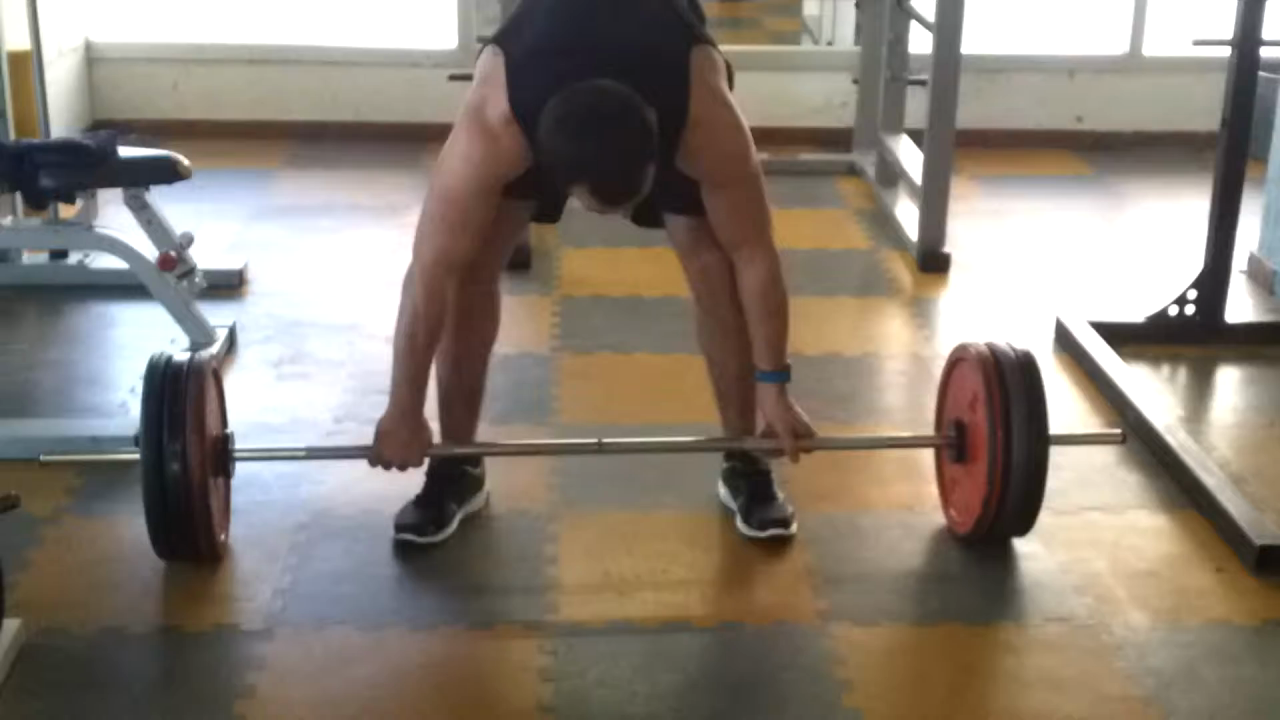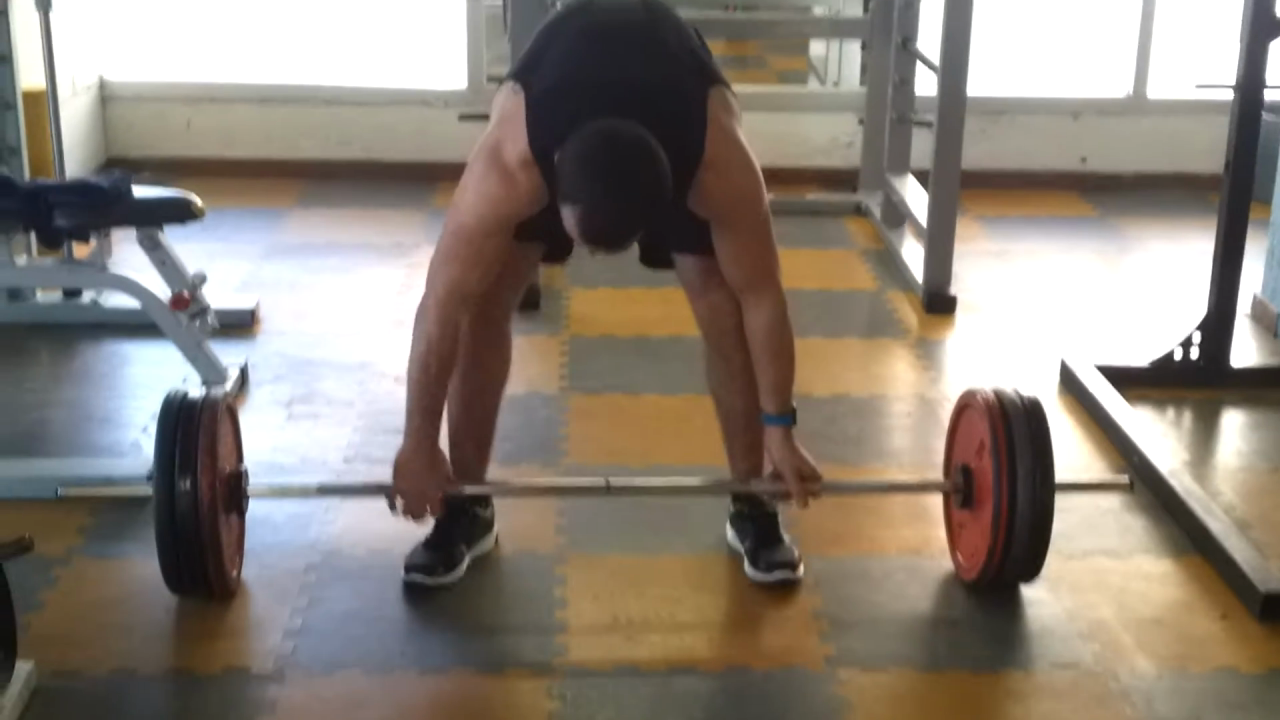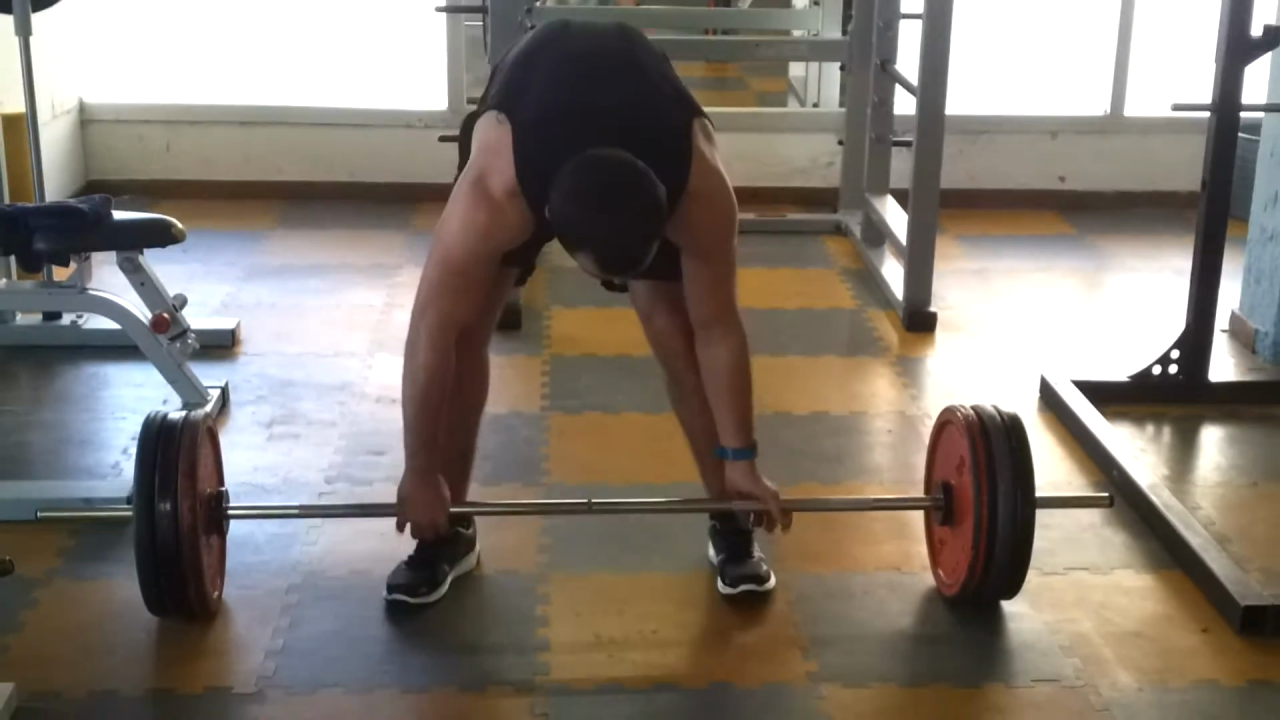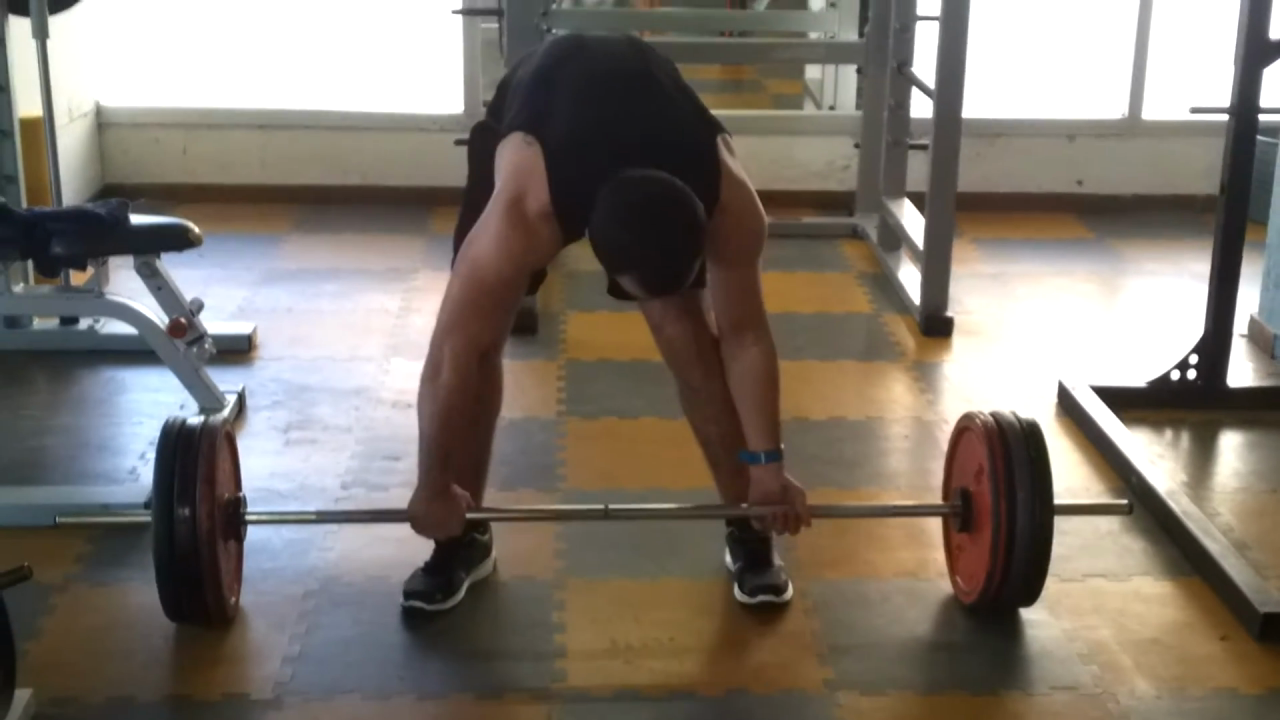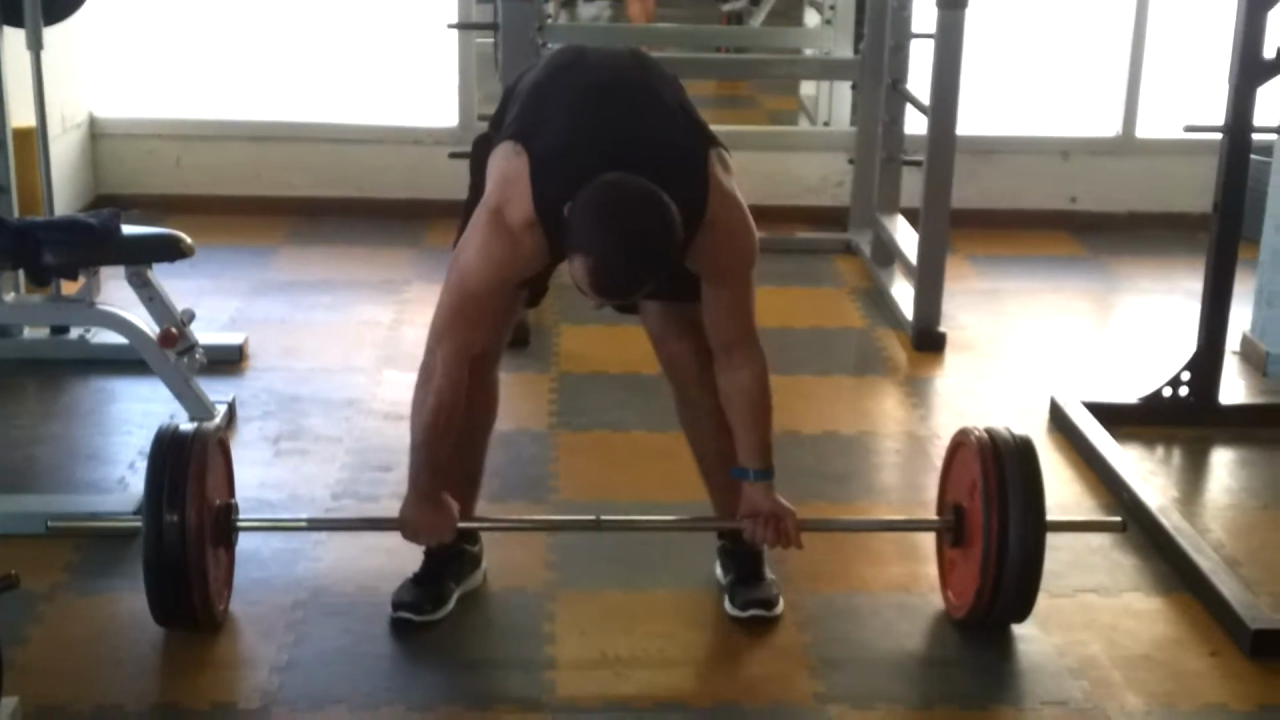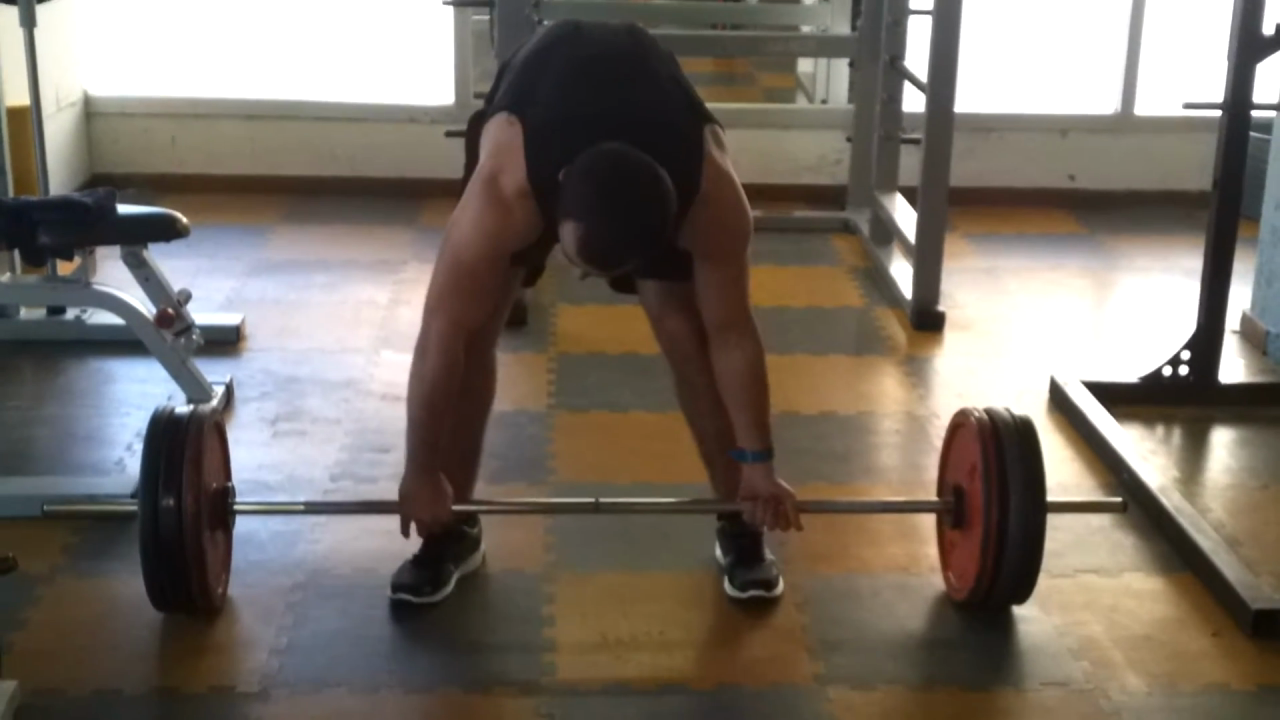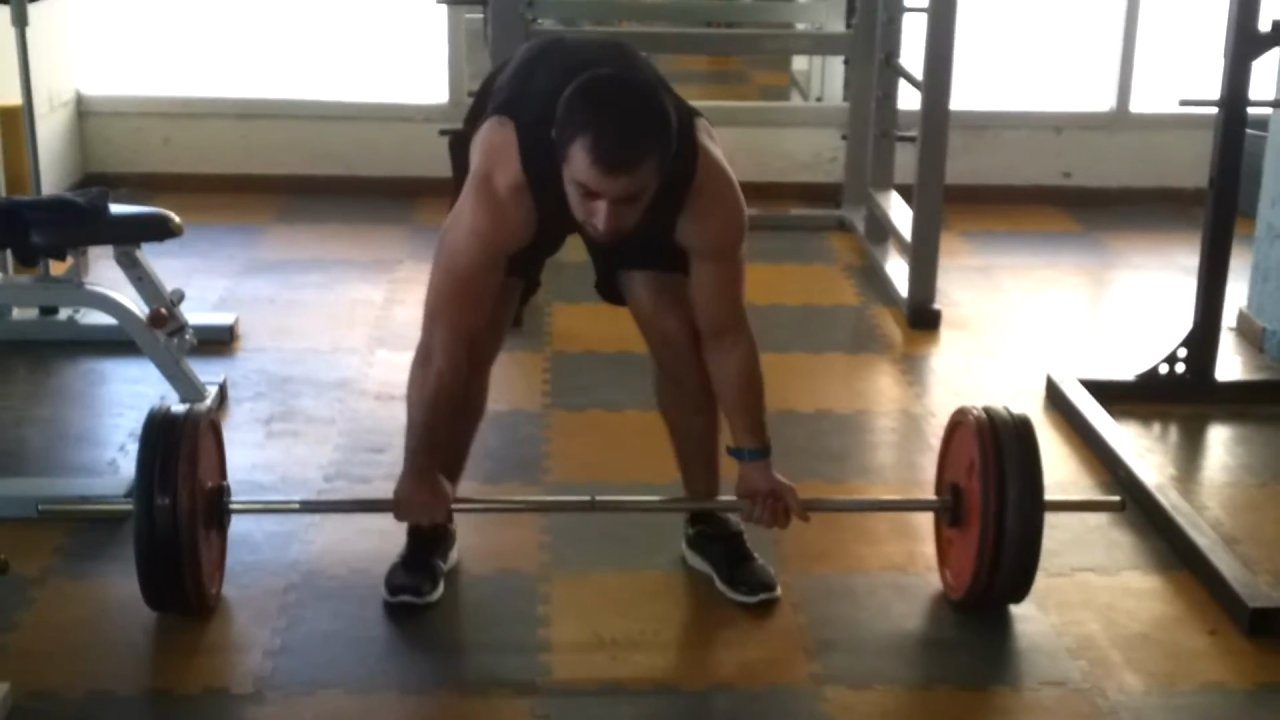
dt=0.7s
person 1, frame 1
left shoulder: (707, 119)
right shoulder: (491, 128)
left elbow: (752, 252)
right elbow: (432, 269)
left wrist: (774, 386)
right wrist: (402, 413)
left hip: (668, 68)
right hip: (541, 59)
left knee: (713, 261)
right knee: (472, 261)
left ankle: (744, 463)
right ankle: (456, 466)
person 1, frame 2
left shoulder: (720, 167)
right shoulder: (509, 167)
left elbow: (759, 295)
right elbow: (445, 302)
left wrist: (779, 429)
right wrist: (419, 445)
left hip: (675, 113)
left knee: (722, 305)
right knee: (485, 300)
left ankle: (751, 506)
right ankle: (466, 507)
person 1, frame 3
left shoulder: (700, 191)
right shoulder: (494, 194)
left elbow: (715, 328)
right elbow: (431, 333)
left wrist: (740, 462)
right wrist: (421, 475)
left knee: (674, 323)
right knee: (466, 323)
left ankle: (728, 522)
right ankle: (450, 530)
person 1, frame 4
left shoulder: (731, 205)
right shoulder: (523, 214)
left elbow: (743, 334)
right elbow: (453, 351)
left wrist: (767, 464)
right wrist: (434, 488)
left knee: (687, 331)
right knee: (479, 332)
left ankle: (745, 530)
right ankle: (465, 538)
person 1, frame 5
left shoulder: (719, 220)
right shoulder: (511, 221)
left elbow: (736, 351)
right elbow: (447, 357)
left wrist: (758, 482)
right wrist: (424, 495)
left knee: (689, 348)
right knee: (477, 344)
left ankle: (738, 544)
right ankle: (455, 548)
person 1, frame 6
left shoulder: (712, 199)
right shoulder: (505, 191)
left elbow: (730, 332)
right elbow: (444, 333)
left wrist: (757, 464)
right wrist: (421, 474)
left knee: (687, 332)
right knee: (475, 326)
left ankle: (737, 525)
right ankle: (454, 529)
person 1, frame 7
left shoulder: (708, 188)
right shoulder: (499, 184)
left elbow: (724, 334)
right elbow: (445, 341)
left wrist: (755, 460)
right wrist: (418, 476)
left knee: (677, 338)
right knee: (473, 344)
left ankle: (707, 522)
right ankle: (431, 531)
